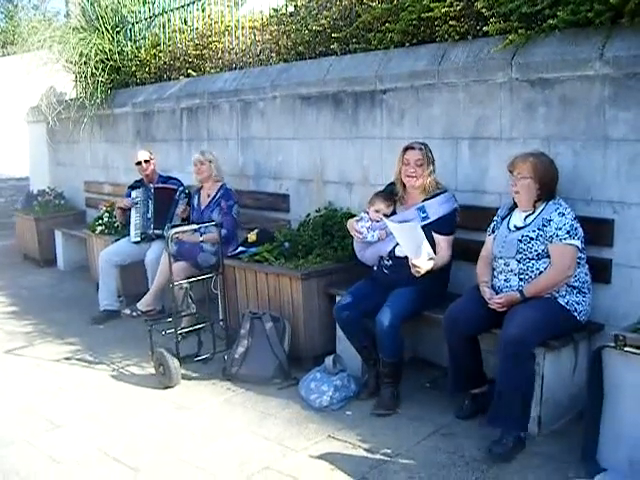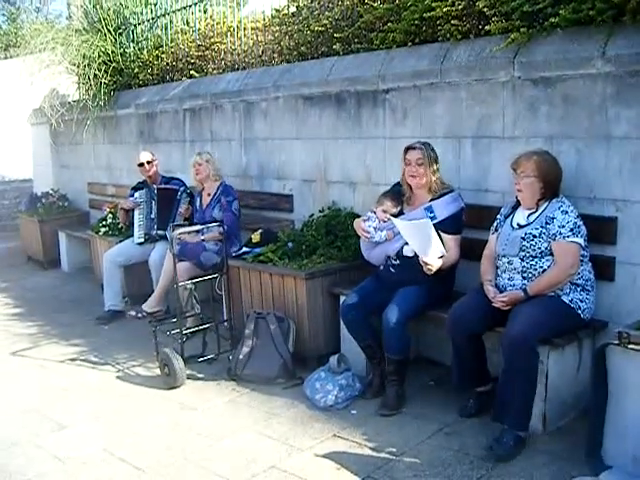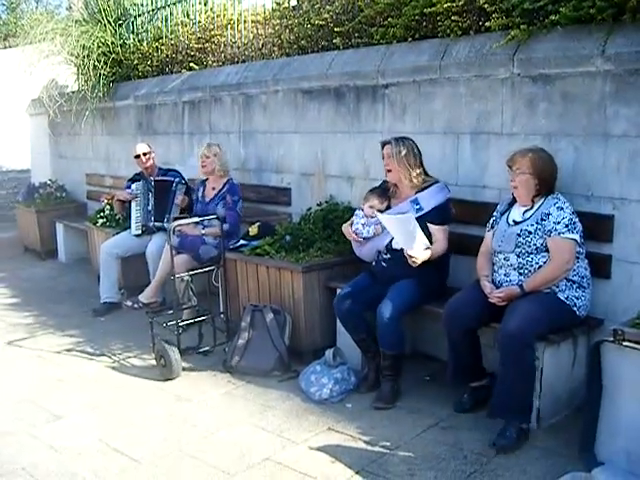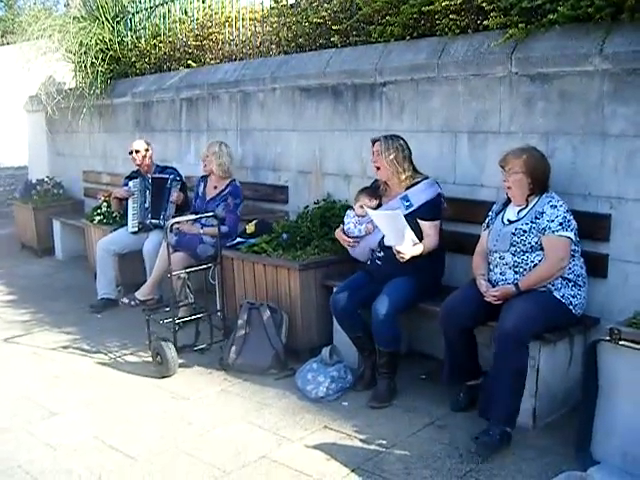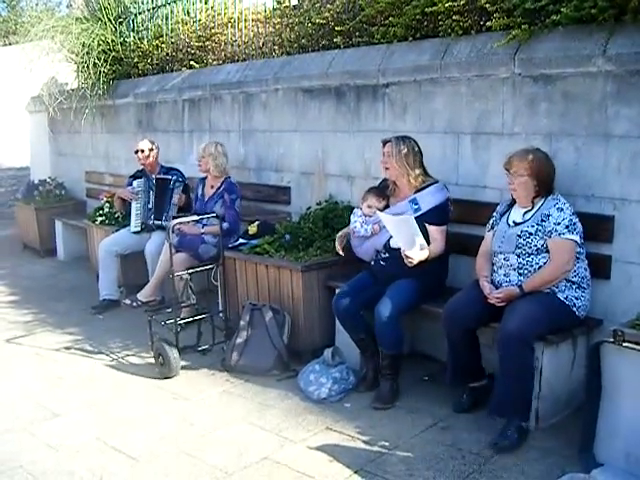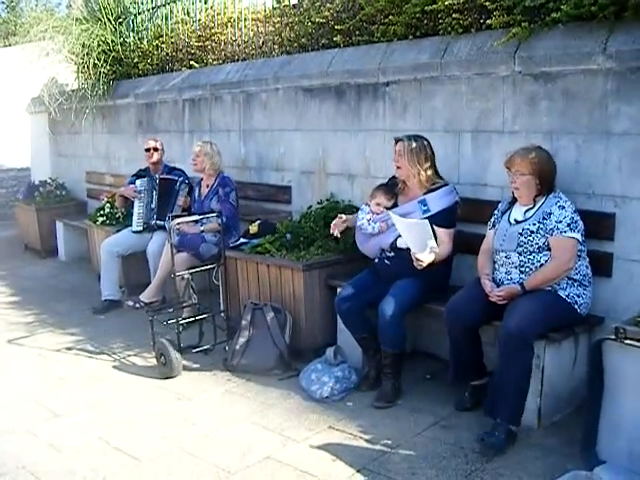
dt=0.5s
person 1, frame 1
left shoulder: (559, 215)
right shoulder: (505, 212)
left elbow: (563, 270)
right elbow: (485, 256)
left wrist: (519, 295)
right wrist: (485, 287)
left hip: (552, 299)
right hip: (501, 294)
left knee: (515, 336)
right knee: (455, 318)
left ankle: (514, 428)
right ankle: (477, 388)
person 1, frame 2
left shoulder: (562, 213)
right shoulder: (508, 211)
left elbow: (567, 268)
right elbow: (489, 254)
left wrist: (523, 293)
right wrist: (489, 285)
left hip: (557, 297)
right hip: (504, 292)
left knee: (518, 335)
right knee: (459, 317)
left ankle: (515, 428)
right ankle: (482, 387)
person 1, frame 3
left shoulder: (557, 210)
right shoulder: (505, 208)
left elbow: (562, 264)
right elbow: (485, 252)
left wrist: (520, 290)
right wrist: (486, 281)
left hip: (553, 293)
right hip: (502, 289)
left knee: (514, 331)
right knee: (455, 312)
left ankle: (518, 419)
right ankle: (477, 382)
person 1, frame 4
left shoulder: (552, 208)
right shoulder: (500, 208)
left elbow: (557, 262)
right elbow: (481, 251)
left wrist: (515, 288)
right wrist: (482, 280)
left hip: (549, 292)
right hip: (497, 287)
left knee: (510, 330)
right knee: (452, 310)
left ankle: (501, 423)
right ankle: (473, 380)
person 1, frame 5
left shoulder: (558, 211)
right shoulder: (504, 209)
left elbow: (562, 265)
right elbow: (485, 252)
left wrist: (519, 290)
right wrist: (485, 281)
left hip: (552, 294)
right hip: (501, 289)
left knee: (514, 331)
right knee: (455, 312)
left ankle: (517, 419)
right ankle: (476, 382)
person 1, frame 6
left shoulder: (559, 209)
right shoulder: (505, 207)
left elbow: (563, 263)
right elbow: (486, 250)
left wrist: (520, 288)
right wrist: (486, 279)
left hip: (554, 291)
right hip: (502, 286)
left knee: (515, 329)
right knee: (457, 310)
left ankle: (507, 421)
right ankle: (478, 380)
person 2, frame 1
left shoulder: (440, 203)
right shoulder: (391, 192)
left elbow: (444, 252)
left wrist: (428, 264)
right wrist: (353, 223)
left hip: (420, 282)
right hip: (383, 276)
left knee: (385, 320)
right knee: (343, 310)
left ankle: (390, 387)
right ankle: (373, 370)
person 2, frame 2
left shoulder: (446, 203)
right shoulder: (397, 192)
left elbow: (453, 251)
left wrist: (438, 263)
right wrist: (360, 222)
left hip: (425, 280)
right hip: (388, 274)
left knee: (393, 317)
right knee: (349, 309)
left ankle: (395, 386)
right ankle: (379, 369)
person 2, frame 3
left shoulder: (433, 194)
right shoulder: (385, 190)
left elbow: (441, 243)
left wrist: (425, 254)
right wrist: (349, 226)
left hip: (420, 275)
right hip: (383, 270)
left knee: (387, 312)
right knee: (343, 304)
left ankle: (390, 380)
right ankle: (373, 363)
person 2, frame 4
left shoulder: (423, 190)
right shoulder: (378, 189)
left elbow: (432, 239)
left wrist: (414, 250)
right wrist: (342, 231)
left hip: (415, 272)
right hip: (378, 268)
left knee: (382, 309)
right knee: (339, 301)
left ankle: (386, 378)
right ankle: (369, 361)
person 2, frame 5
left shoulder: (431, 194)
right shoulder: (386, 188)
left elbow: (439, 242)
left wrist: (422, 254)
right wrist: (344, 233)
left hip: (418, 274)
right hip: (382, 269)
left knee: (385, 312)
right knee: (342, 303)
left ankle: (389, 379)
right ankle: (371, 363)
person 2, frame 6
left shoulder: (439, 196)
right shoulder: (394, 185)
left elbow: (446, 245)
left wrist: (430, 257)
right wrist: (348, 220)
left hip: (421, 274)
right hip: (385, 267)
left knee: (388, 310)
right knee: (344, 301)
left ankle: (391, 378)
right ankle: (373, 362)
person 3, frame 1
left shoulder: (172, 184)
right shoulder: (134, 188)
right elbow: (121, 219)
right wrist: (120, 205)
left hip: (165, 237)
left knee: (152, 258)
right knee: (106, 256)
right ankle: (110, 307)
person 3, frame 2
left shoulder: (175, 184)
right shoulder: (137, 190)
left elbow: (193, 208)
right elbow: (124, 220)
left wrist: (188, 211)
right wrist: (122, 206)
left knee: (156, 259)
right knee: (110, 257)
right ankle: (114, 307)
person 3, frame 3
left shoulder: (172, 175)
right shoulder: (134, 181)
left elbow: (189, 203)
left wrist: (184, 202)
right wrist: (118, 197)
left hip: (165, 229)
left knee: (153, 251)
right knee: (107, 249)
right ankle: (111, 298)
person 3, frame 4
left shoulder: (169, 173)
right shoulder: (131, 179)
left elbow: (185, 202)
right elbow: (118, 209)
left wrist: (180, 199)
right wrist: (115, 195)
left hip: (162, 227)
left knee: (149, 248)
right knee: (103, 245)
right ankle: (108, 295)
person 3, frame 5
left shoulder: (174, 175)
right shoulder: (135, 178)
left elbow: (188, 203)
right elbow: (120, 207)
left wrist: (182, 201)
right wrist: (119, 194)
left hip: (165, 228)
left knee: (152, 249)
right knee: (106, 246)
right ankle: (110, 296)
person 3, frame 6
left shoulder: (177, 174)
right shoulder: (138, 177)
left elbow: (191, 201)
right elbow: (120, 205)
left wrist: (186, 202)
right wrist: (121, 192)
left knee: (154, 249)
right knee: (108, 246)
right ankle: (111, 297)
person 4, frame 1
left shoulder: (226, 193)
right shoulder: (196, 194)
left elbow: (228, 232)
left wrist: (198, 238)
right wrist: (185, 235)
left hip: (219, 249)
right hip: (199, 247)
left knee: (171, 251)
right knee: (178, 268)
left ankle: (151, 301)
person 4, frame 2
left shoulder: (226, 191)
right shoulder: (199, 196)
left elbow: (229, 228)
right elbow: (197, 227)
left wrist: (200, 238)
right wrist: (189, 236)
left hip: (223, 249)
right hip: (203, 247)
left knee: (174, 251)
right knee: (182, 268)
left ankle: (156, 302)
person 4, frame 3
left shoulder: (231, 188)
right shoulder: (201, 186)
left elbow: (232, 226)
right elbow: (196, 217)
left wrist: (200, 231)
right wrist: (189, 227)
left hip: (220, 243)
right hip: (200, 239)
left knee: (173, 243)
right knee: (180, 260)
left ankle: (152, 293)
person 4, frame 4
left shoulder: (233, 189)
right shoulder: (202, 181)
left elbow: (230, 229)
right elbow: (193, 212)
left wrist: (198, 230)
right wrist: (186, 224)
left hip: (216, 242)
right hip: (196, 236)
left knee: (171, 240)
right knee: (176, 258)
left ankle: (148, 290)
person 4, frame 5
left shoulder: (229, 187)
right shoulder: (201, 183)
left elbow: (231, 226)
left wrist: (199, 230)
right wrist: (188, 225)
left hip: (219, 241)
right hip: (199, 238)
left knee: (172, 242)
right knee: (178, 258)
left ankle: (151, 291)
person 4, frame 6
left shoulder: (224, 182)
right shoulder: (198, 185)
left elbow: (228, 220)
right elbow: (195, 216)
left wrist: (198, 229)
right wrist: (187, 225)
left hip: (221, 239)
right hip: (201, 237)
left knee: (173, 241)
right knee: (180, 259)
left ankle: (153, 293)
